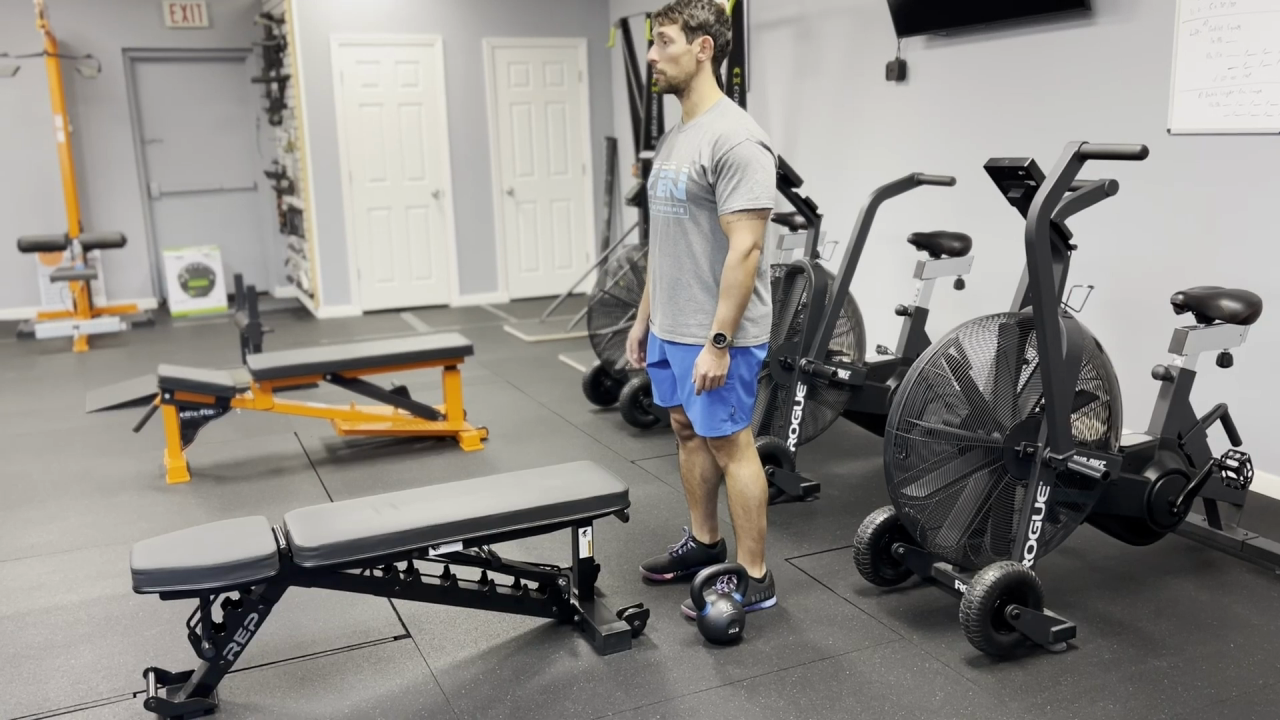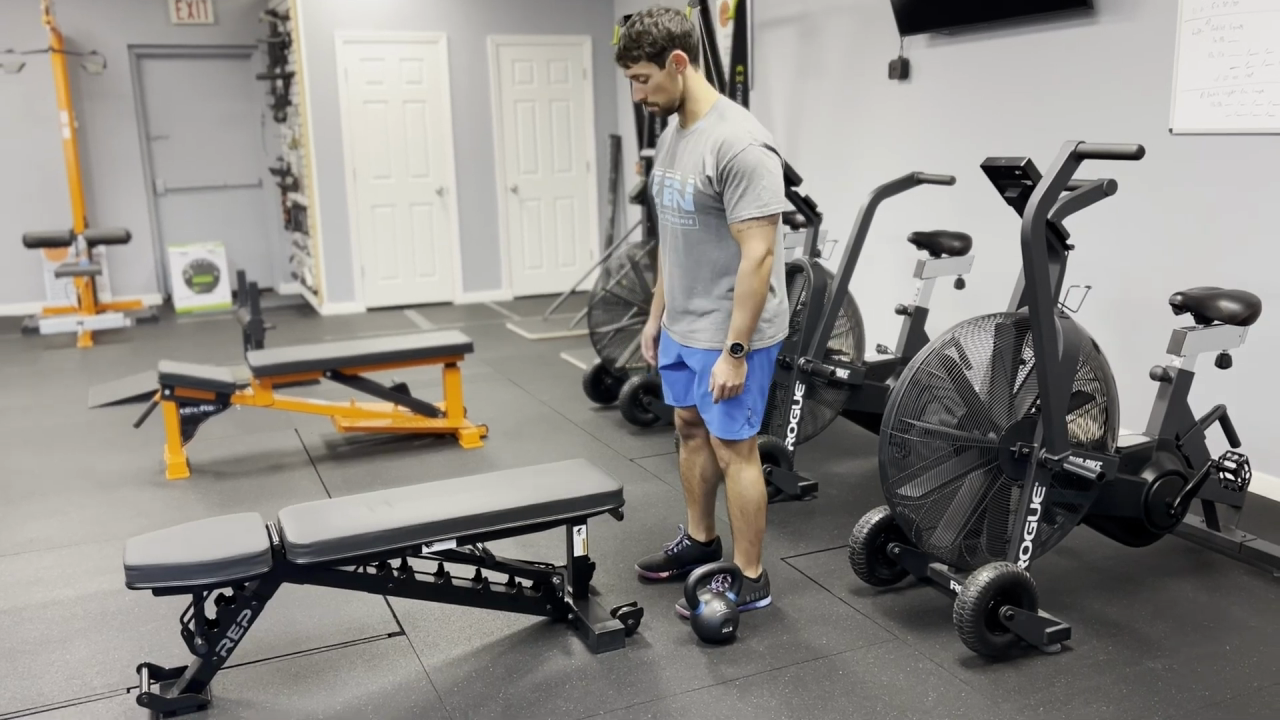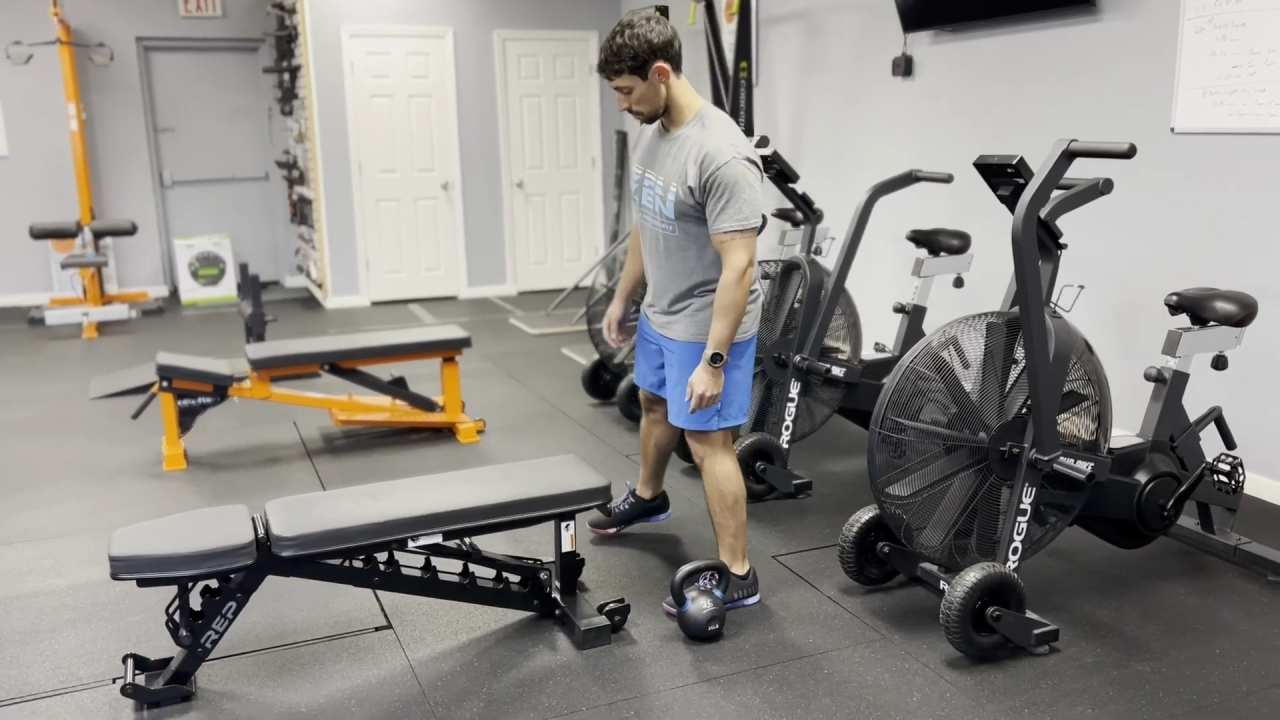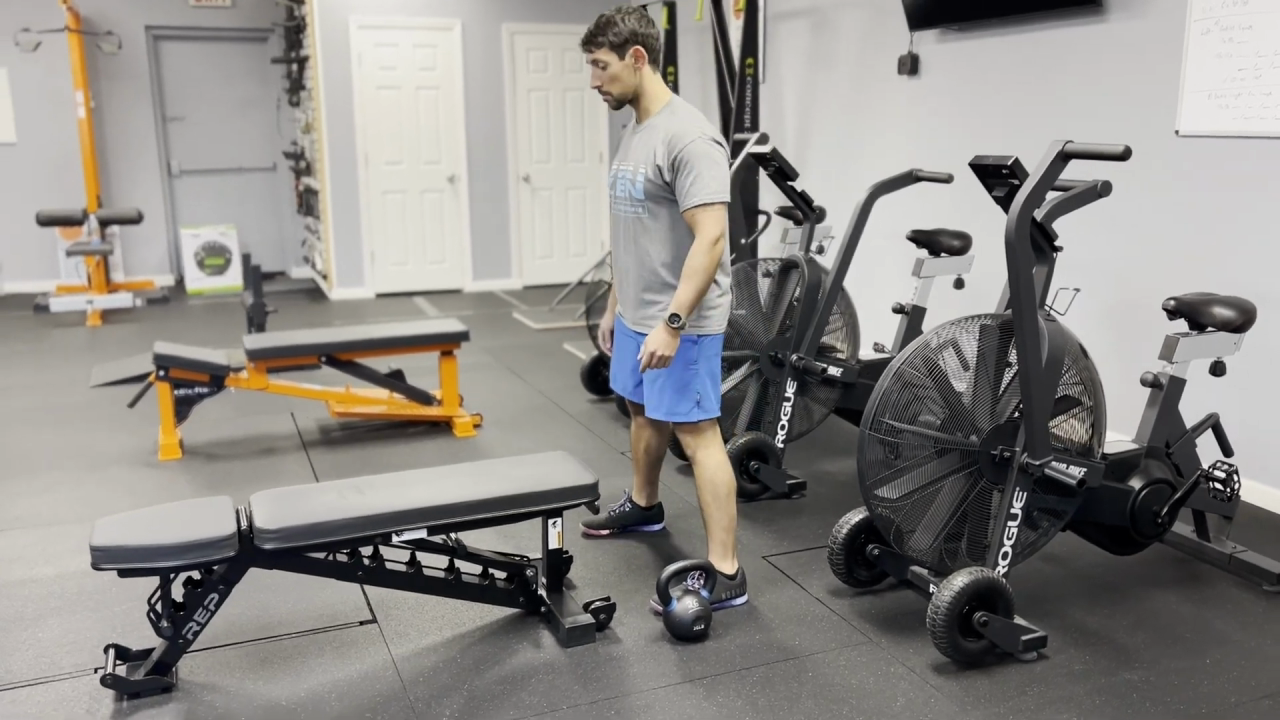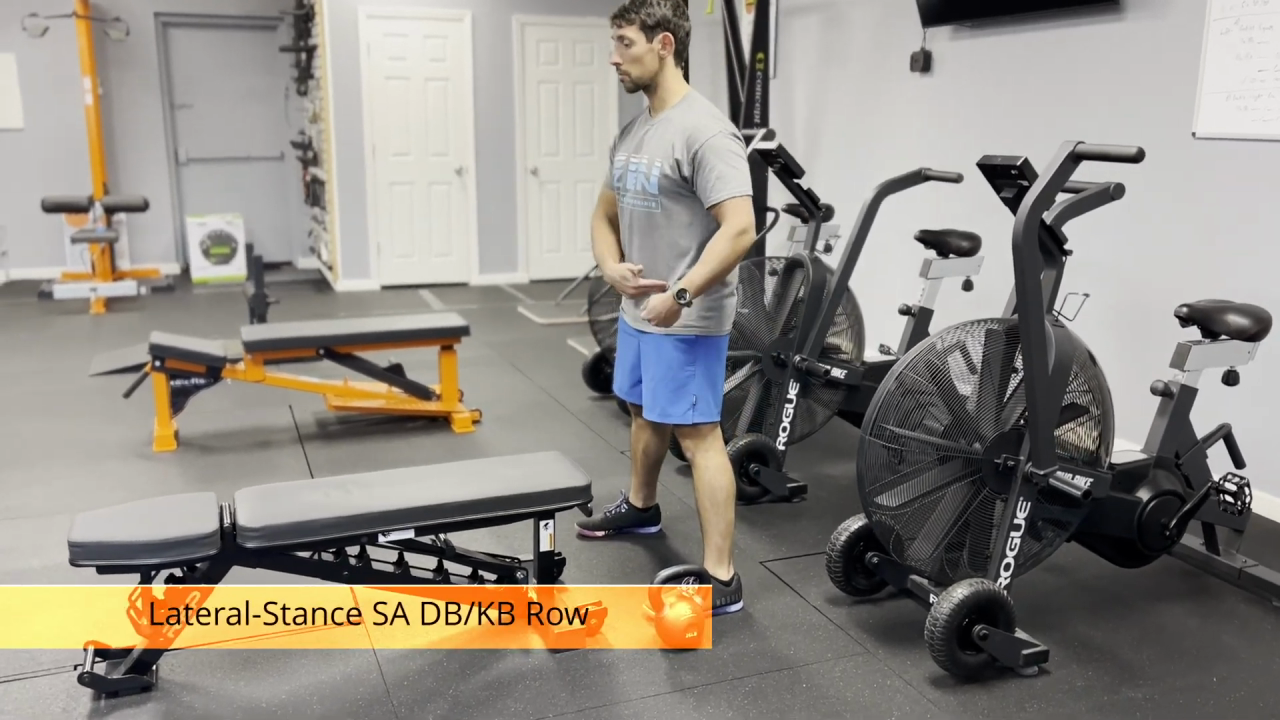
dt=0.7s
person 1, frame 1
left shoulder: (734, 139)
right shoulder: (675, 136)
left elbow: (744, 248)
left wrist: (718, 342)
right wrist: (645, 315)
left hip: (712, 334)
right hip: (671, 327)
left knee: (728, 445)
right knee: (688, 433)
left ankle: (753, 577)
right ankle: (703, 542)
person 1, frame 2
left shoulder: (740, 144)
right shoulder: (672, 135)
left elbow: (758, 255)
left wrist: (735, 351)
right wrist: (657, 314)
left hip: (730, 332)
right hip: (684, 326)
left knee: (731, 448)
right knee: (691, 429)
left ankle: (749, 579)
right ankle: (699, 541)
person 1, frame 3
left shoulder: (721, 154)
right shoulder: (651, 131)
left elbow: (738, 266)
left wrist: (713, 360)
right wrist: (621, 297)
left hip: (705, 323)
right hip: (660, 313)
left knee: (708, 442)
right knee: (654, 404)
left ankle: (737, 575)
right ankle: (648, 495)
person 1, frame 4
left shoulder: (688, 137)
right shoulder: (633, 134)
left elbow: (710, 238)
left wrist: (672, 324)
right wrist: (613, 310)
left hip: (680, 323)
right hip: (635, 316)
left knee: (696, 434)
right knee: (643, 411)
left ankle: (726, 573)
right ankle: (643, 504)
person 1, frame 5
left shoulder: (704, 131)
right shoulder: (632, 132)
left elbow: (740, 229)
right elbow: (605, 213)
left wrist: (681, 296)
right wrist: (612, 266)
left hip: (687, 319)
right hip: (639, 311)
left knee: (697, 436)
right knee: (645, 413)
left ankle: (719, 579)
right ankle: (640, 506)
